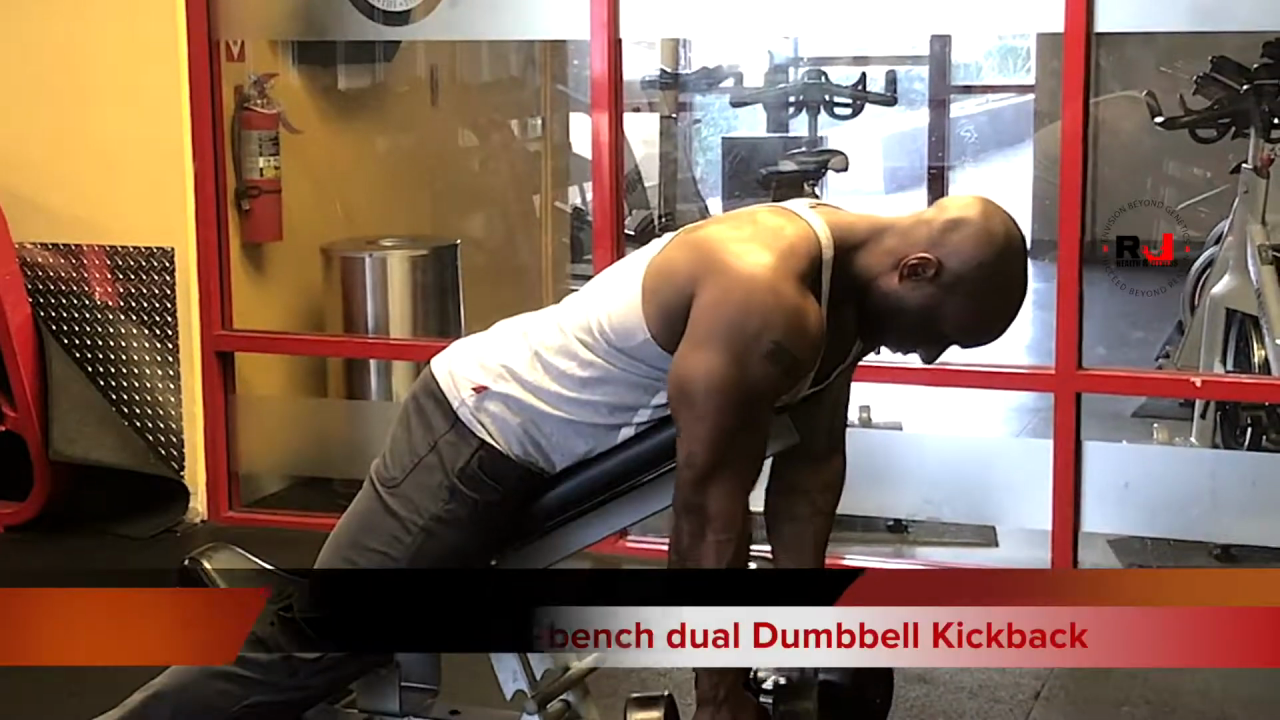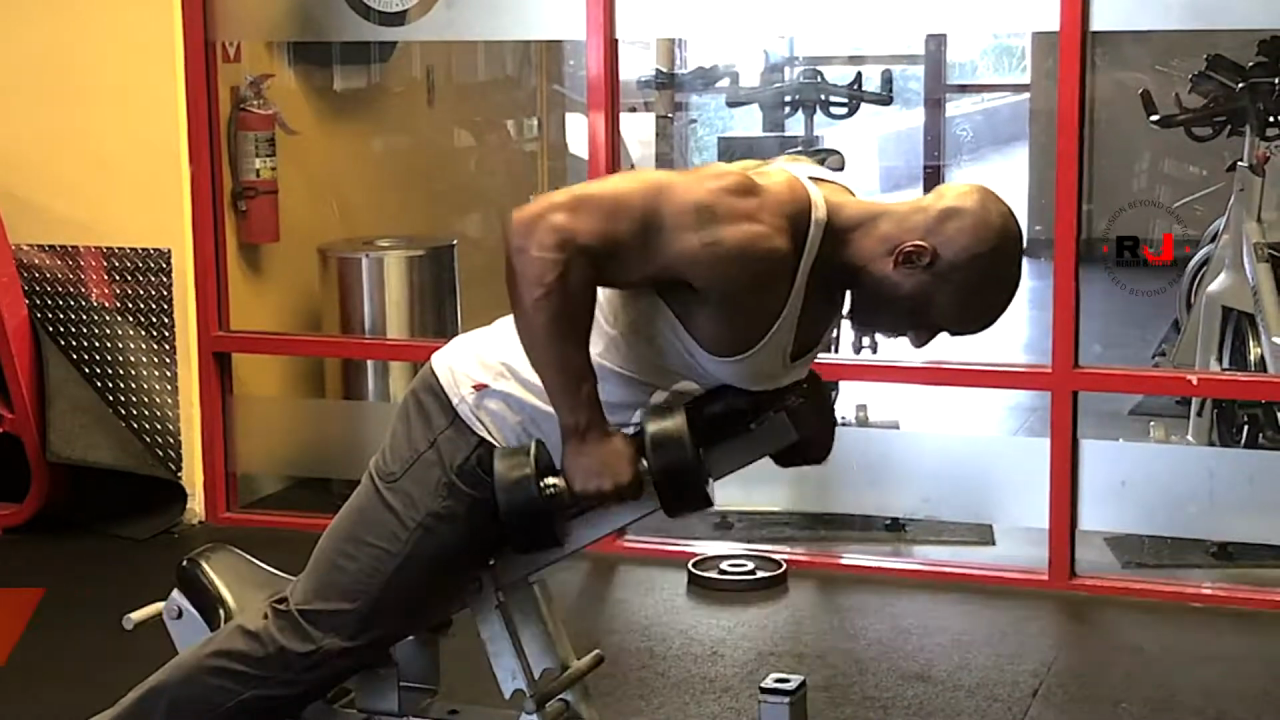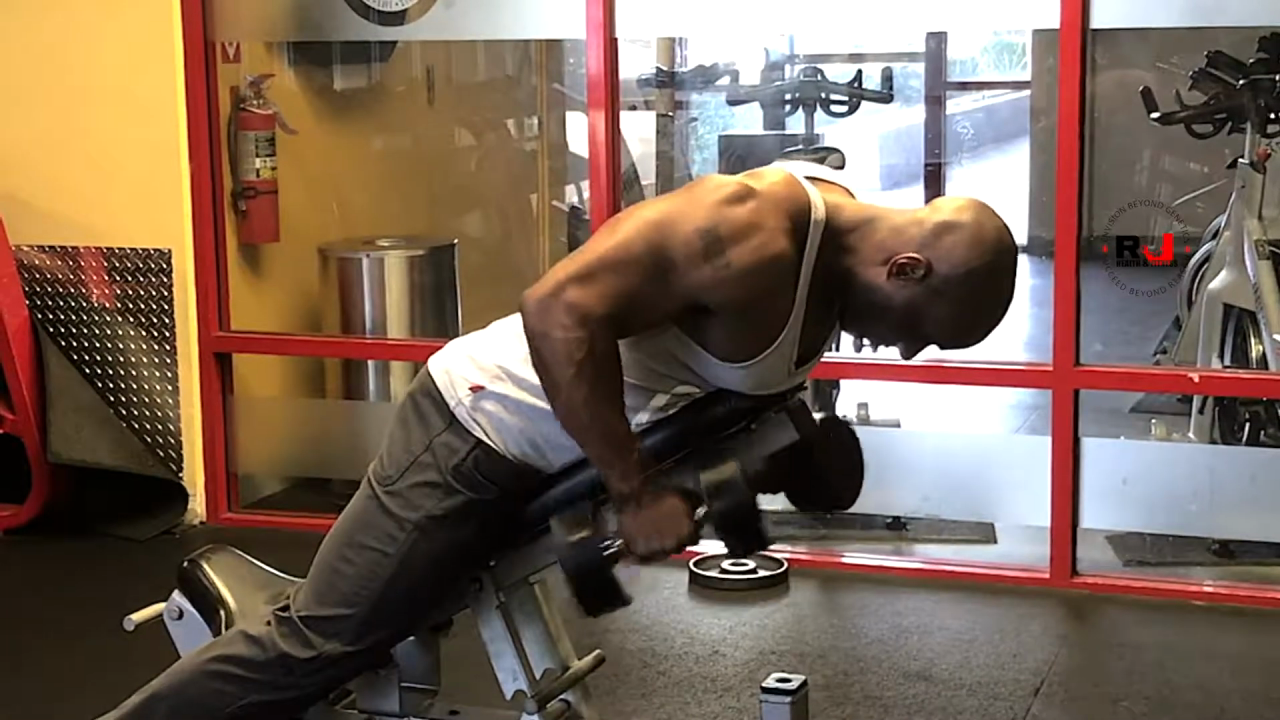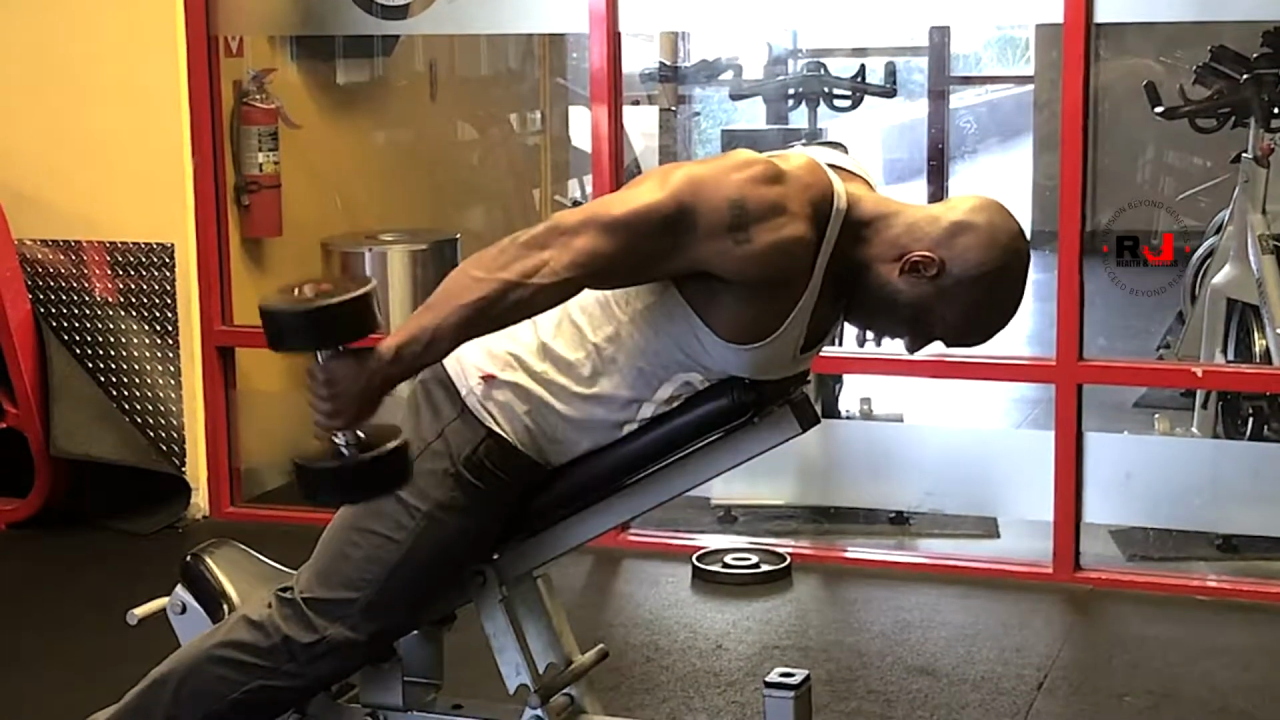
dt=0.7s
person 1, frame 1
left shoulder: (848, 286)
right shoulder: (767, 295)
left elbow: (809, 454)
right elbow: (707, 506)
left hip: (541, 440)
right hip: (484, 426)
right knee: (317, 643)
person 1, frame 2
left shoulder: (836, 241)
right shoulder: (756, 228)
right elbow: (544, 230)
right wrist: (586, 432)
left hip: (533, 435)
right hip: (490, 422)
left knee: (385, 616)
right knee: (315, 635)
person 1, frame 3
left shoulder: (840, 234)
right shoulder: (754, 234)
right elbow: (562, 307)
right wrist: (636, 494)
left hip: (541, 449)
right hip: (487, 424)
left knee: (367, 623)
right knee: (317, 641)
person 1, frame 4
left shoulder: (851, 234)
right shoulder: (775, 214)
right elbow: (558, 250)
right wrist: (384, 365)
left hip: (556, 439)
right hip: (500, 415)
left knee: (378, 614)
right knee: (320, 629)
